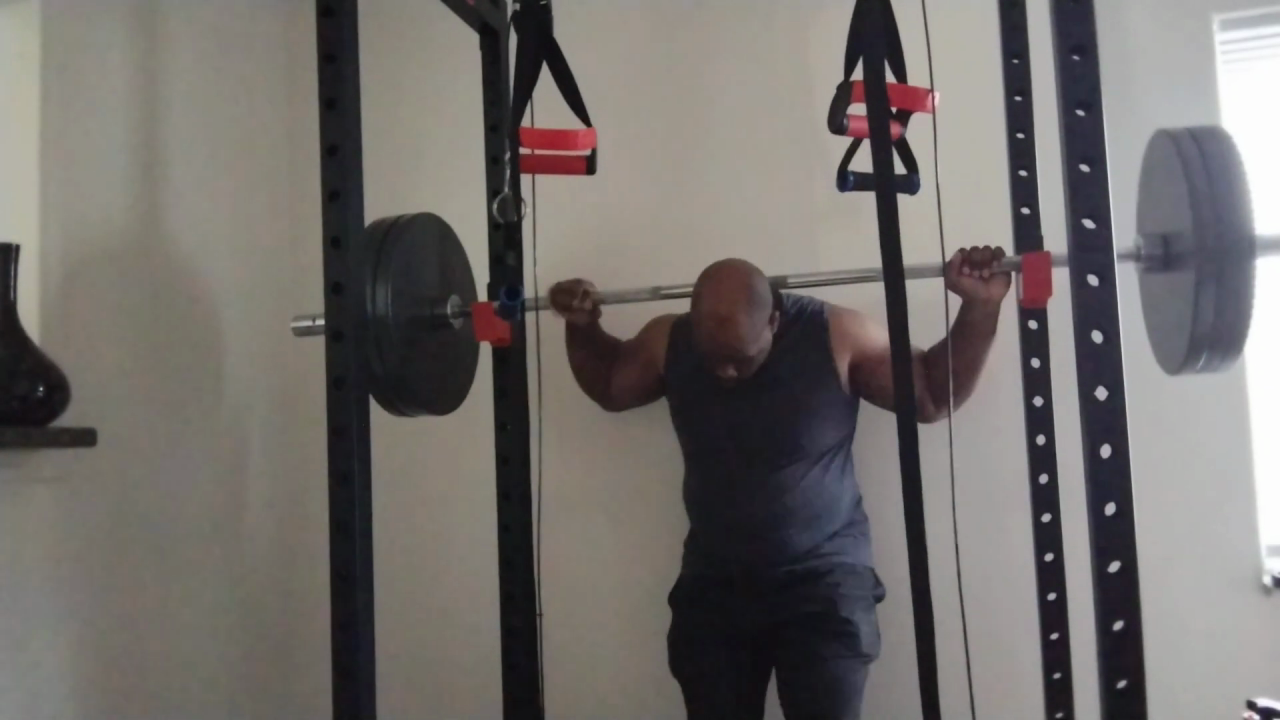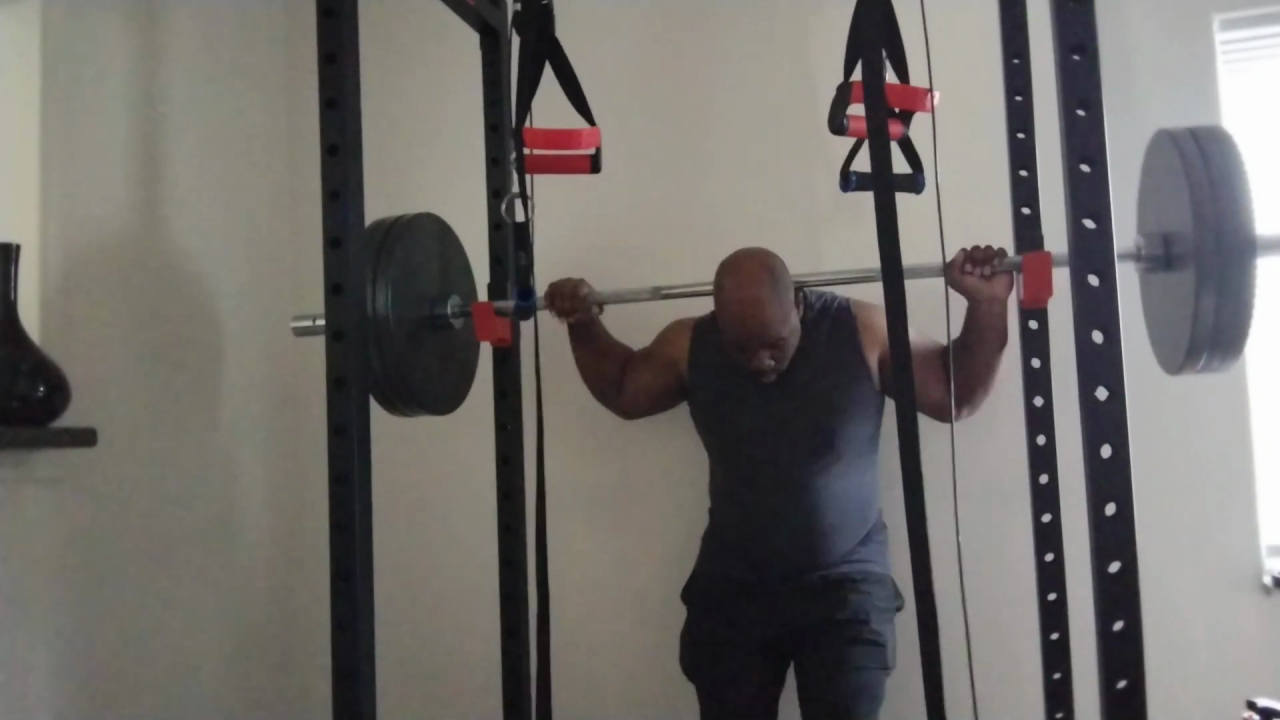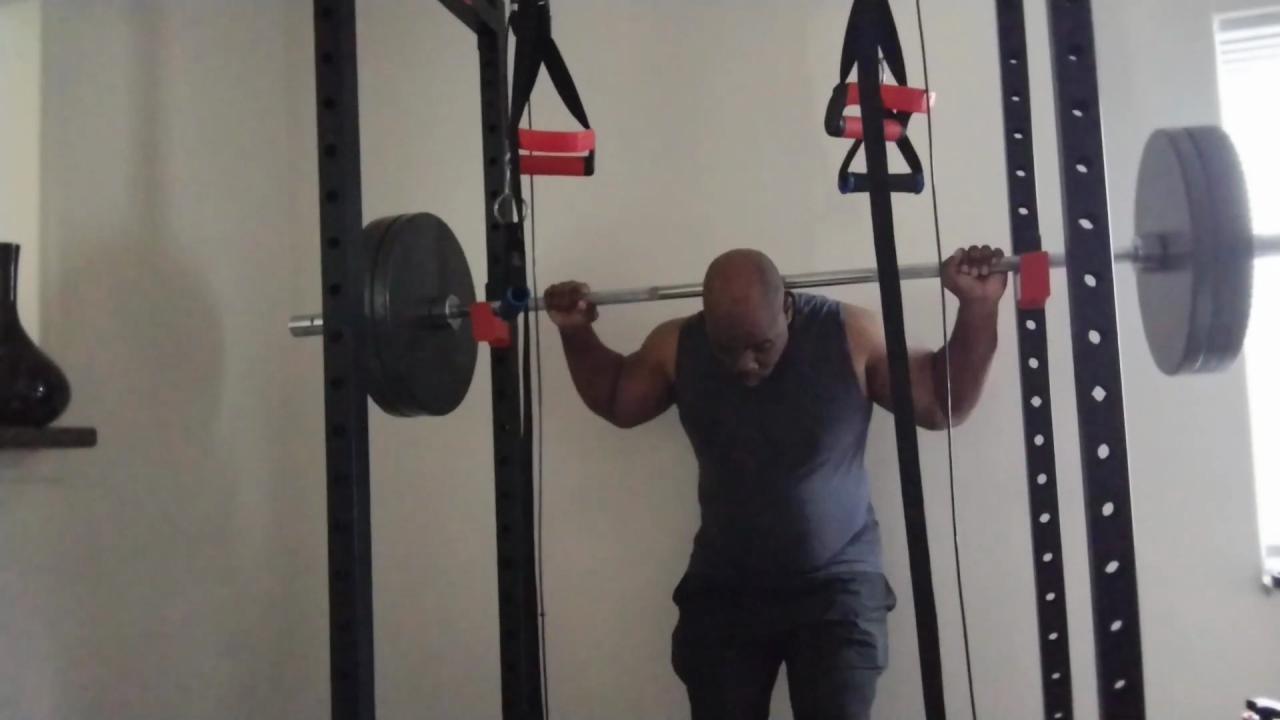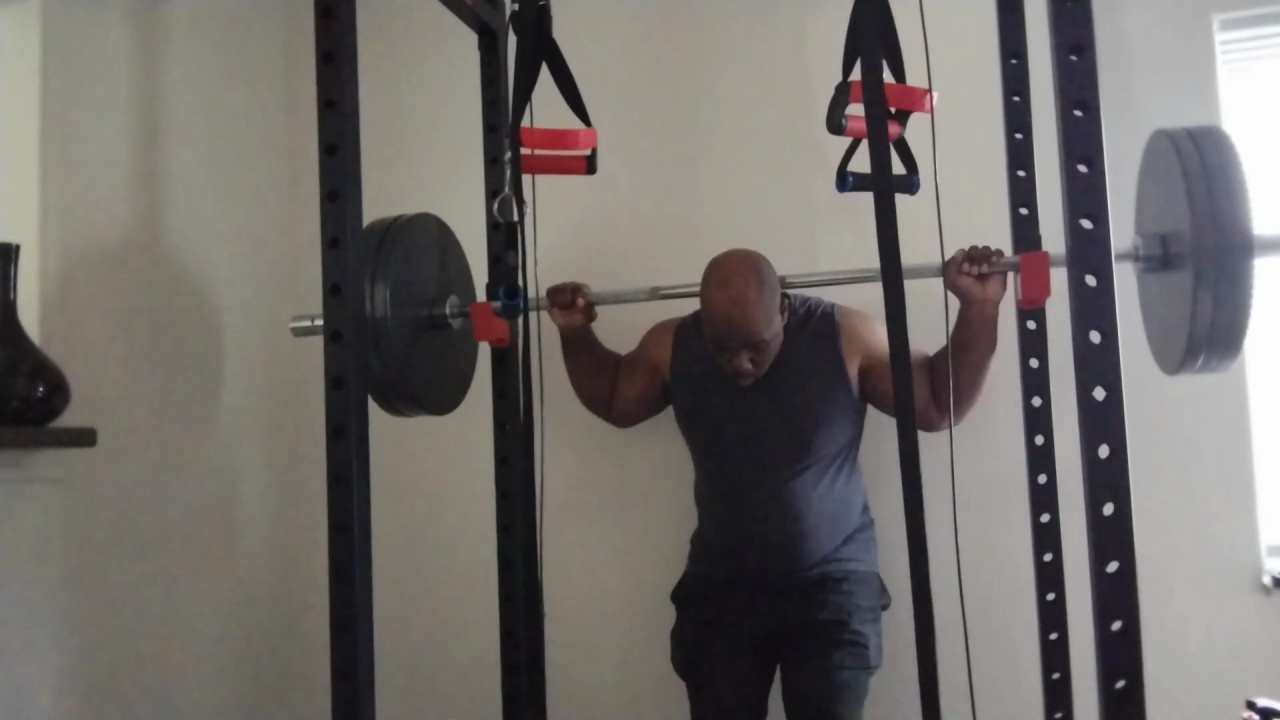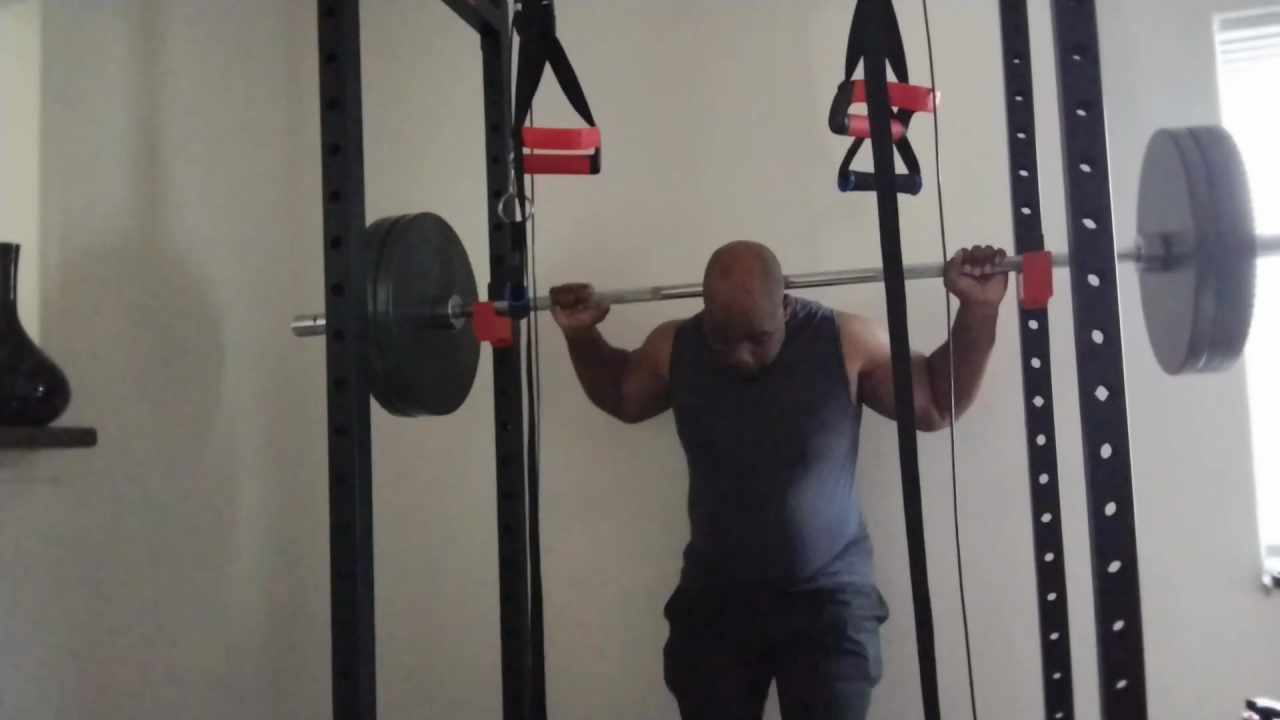
dt=0.4s
person 1, frame 1
left shoulder: (837, 335)
right shoulder: (669, 341)
left elbow: (933, 396)
right elbow: (610, 387)
left wrist: (979, 307)
right wrist: (581, 327)
left hip: (823, 579)
right hip: (715, 585)
person 1, frame 2
left shoulder: (862, 331)
right shoulder: (690, 344)
left elbow: (956, 396)
right elbow: (623, 390)
left wrist: (987, 306)
right wrist: (584, 326)
left hip: (845, 586)
right hip: (732, 588)
person 1, frame 3
left shoulder: (852, 336)
right shoulder: (677, 347)
left elbow: (945, 404)
right elbow: (616, 401)
left wrist: (978, 307)
right wrist: (577, 332)
left hip: (836, 586)
right hip: (724, 589)
person 1, frame 4
left shoulder: (847, 338)
right shoulder: (672, 346)
left elbow: (940, 406)
right elbow: (614, 401)
left wrist: (978, 308)
right wrist: (576, 333)
left hip: (831, 585)
right hip: (721, 588)
person 1, frame 5
left shoulder: (846, 342)
right shoulder: (674, 348)
left elbow: (937, 404)
right elbow: (621, 396)
left wrist: (978, 309)
right wrist: (582, 335)
left hip: (828, 600)
right hip: (714, 602)
